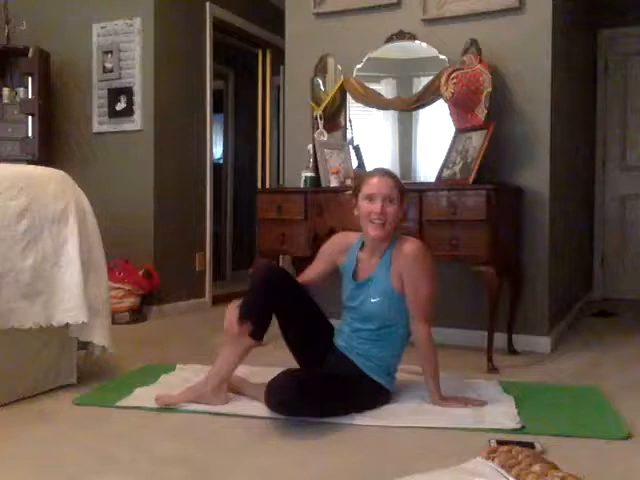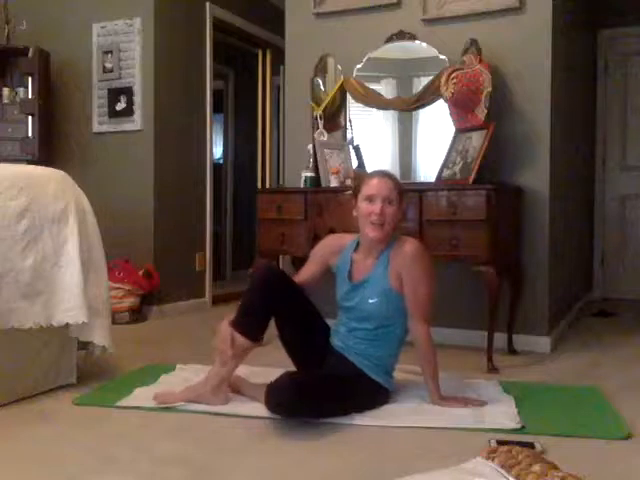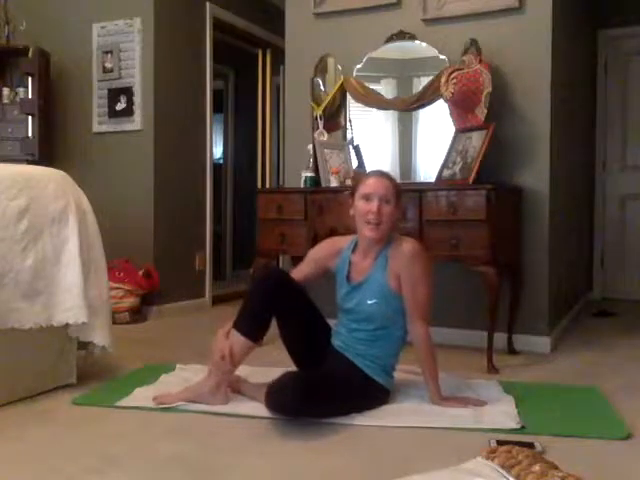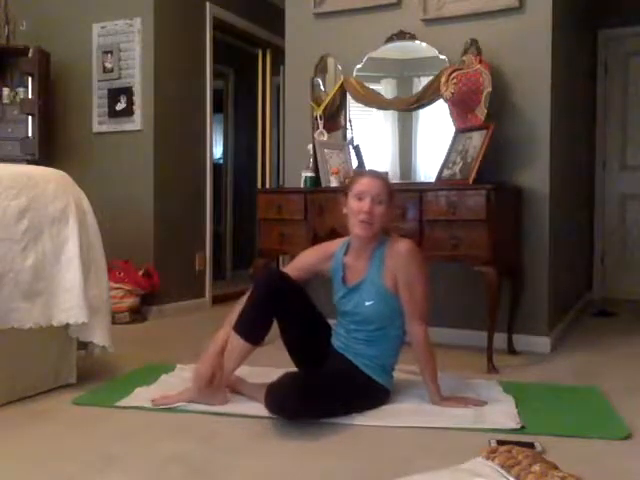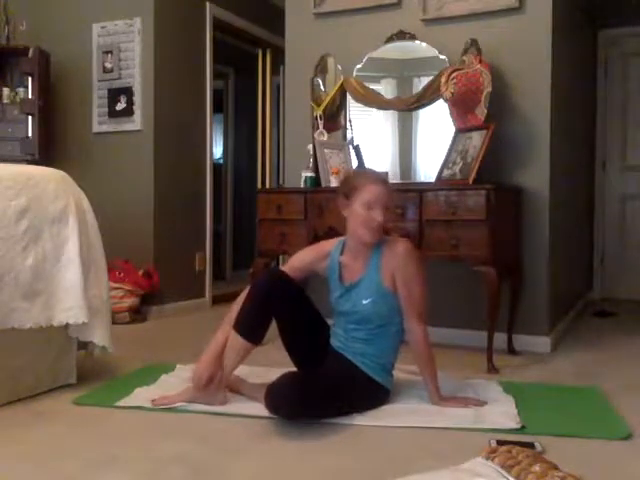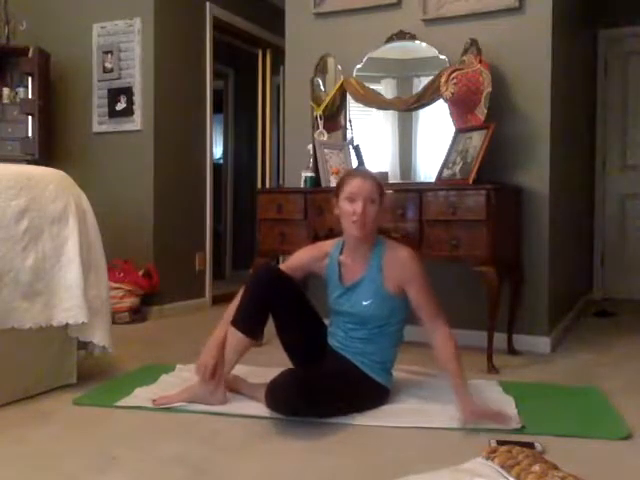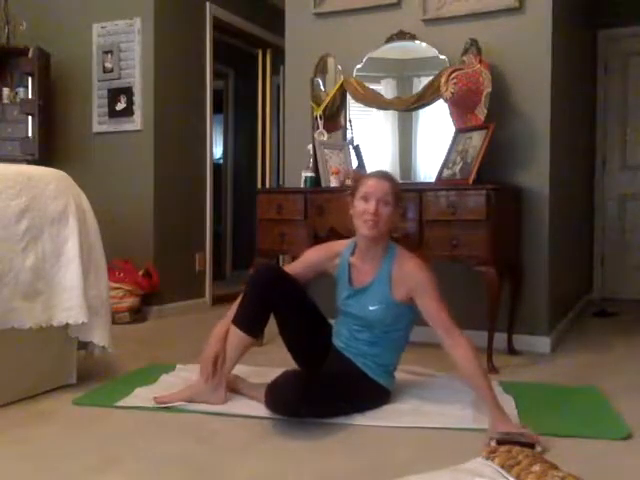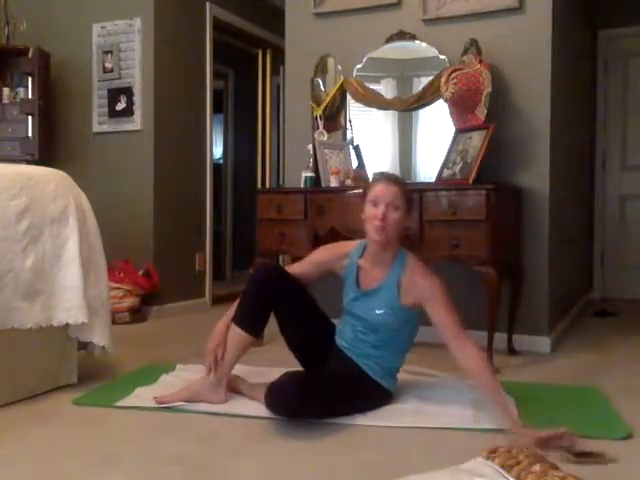
dt=0.5s
person 1, frame 1
left shoulder: (410, 253)
right shoulder: (342, 245)
left elbow: (421, 327)
right elbow: (298, 285)
left wrist: (437, 397)
right wrist: (242, 305)
left hip: (367, 381)
right hip: (333, 352)
left knee: (287, 390)
right knee: (270, 276)
left ankle: (236, 384)
right ankle: (213, 384)
person 1, frame 2
left shoulder: (408, 253)
right shoulder: (335, 246)
left elbow: (419, 327)
right elbow: (292, 287)
left wrist: (436, 396)
right wrist: (232, 320)
left hip: (365, 380)
right hip: (328, 352)
left knee: (287, 394)
right knee: (268, 277)
left ankle: (236, 384)
right ankle: (214, 383)
person 1, frame 3
left shoulder: (407, 253)
right shoulder: (335, 249)
left elbow: (418, 328)
right elbow: (272, 288)
left wrist: (436, 396)
right wrist: (227, 331)
left hip: (366, 380)
right hip: (329, 352)
left knee: (288, 393)
right knee: (271, 278)
left ankle: (236, 384)
right ankle: (214, 383)
person 1, frame 4
left shoulder: (401, 253)
right shoulder: (329, 254)
left elbow: (417, 328)
right elbow: (257, 293)
left wrist: (436, 396)
right wrist: (214, 349)
left hip: (366, 380)
right hip: (329, 353)
left knee: (288, 396)
right knee: (271, 281)
left ankle: (235, 385)
right ankle: (214, 383)
person 1, frame 5
left shoulder: (399, 254)
right shoulder: (324, 254)
left elbow: (416, 328)
right elbow: (253, 293)
left wrist: (436, 396)
right wrist: (214, 350)
left hip: (365, 380)
right hip: (328, 353)
left knee: (287, 396)
right knee: (271, 282)
left ankle: (234, 384)
right ankle: (214, 383)
person 1, frame 6
left shoulder: (399, 259)
right shoulder: (322, 255)
left elbow: (438, 328)
right elbow: (252, 291)
left wrist: (464, 398)
right wrist: (216, 341)
left hip: (365, 379)
right hip: (325, 351)
left knee: (288, 391)
right knee: (266, 276)
left ankle: (233, 385)
right ankle: (212, 382)
person 1, frame 7
left shoulder: (409, 270)
right shoulder: (333, 254)
left elbow: (453, 339)
right elbow: (262, 286)
left wrist: (496, 413)
right wrist: (221, 330)
left hip: (365, 381)
right hip: (329, 351)
left knee: (289, 393)
right knee: (267, 276)
left ankle: (235, 384)
right ankle: (214, 382)
person 1, frame 8
left shoulder: (417, 279)
right shoulder: (341, 255)
left elbow: (463, 348)
right elbow: (270, 285)
left wrist: (514, 423)
right wrist: (225, 322)
left hip: (367, 382)
right hip: (331, 350)
left knee: (289, 394)
right knee: (268, 275)
left ankle: (239, 386)
right ankle: (215, 381)
